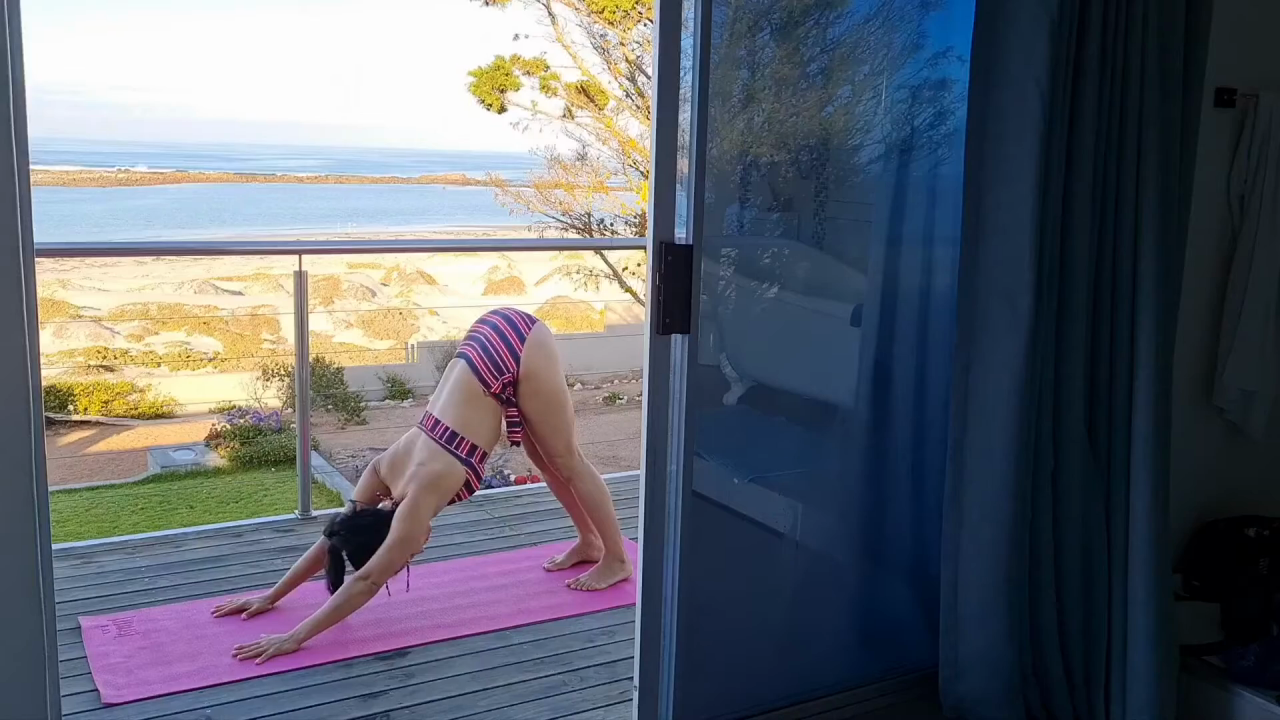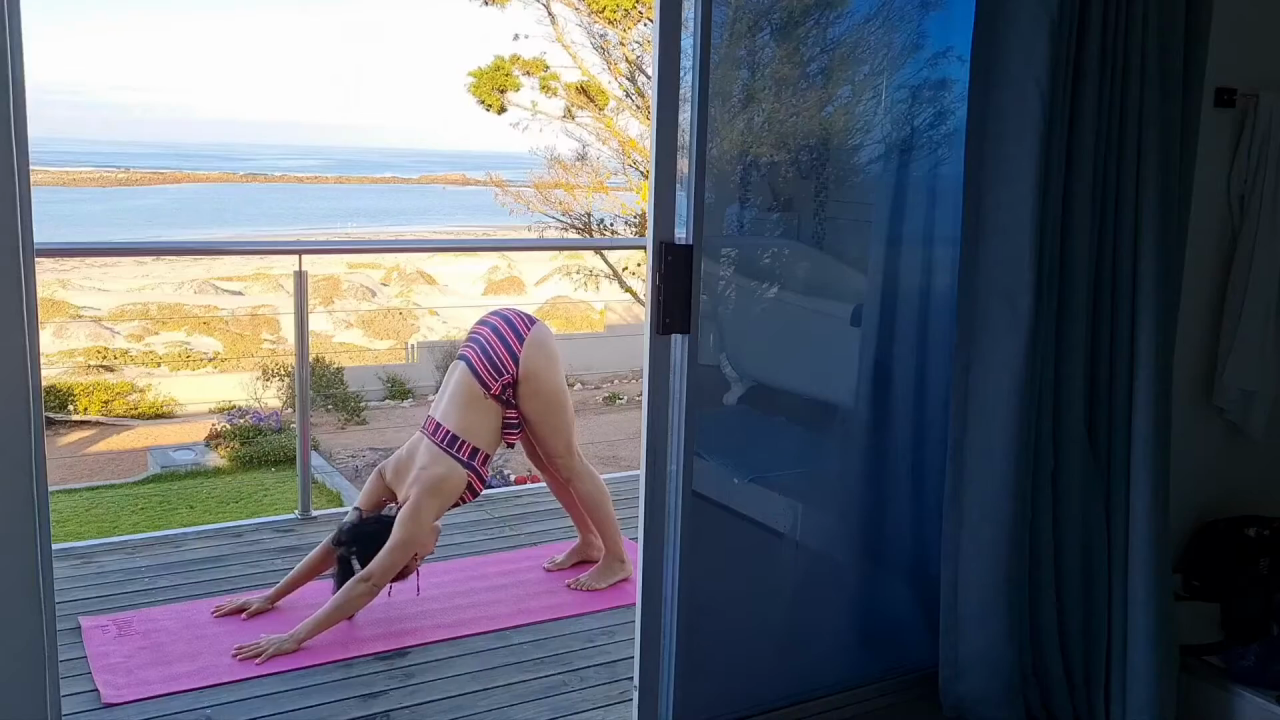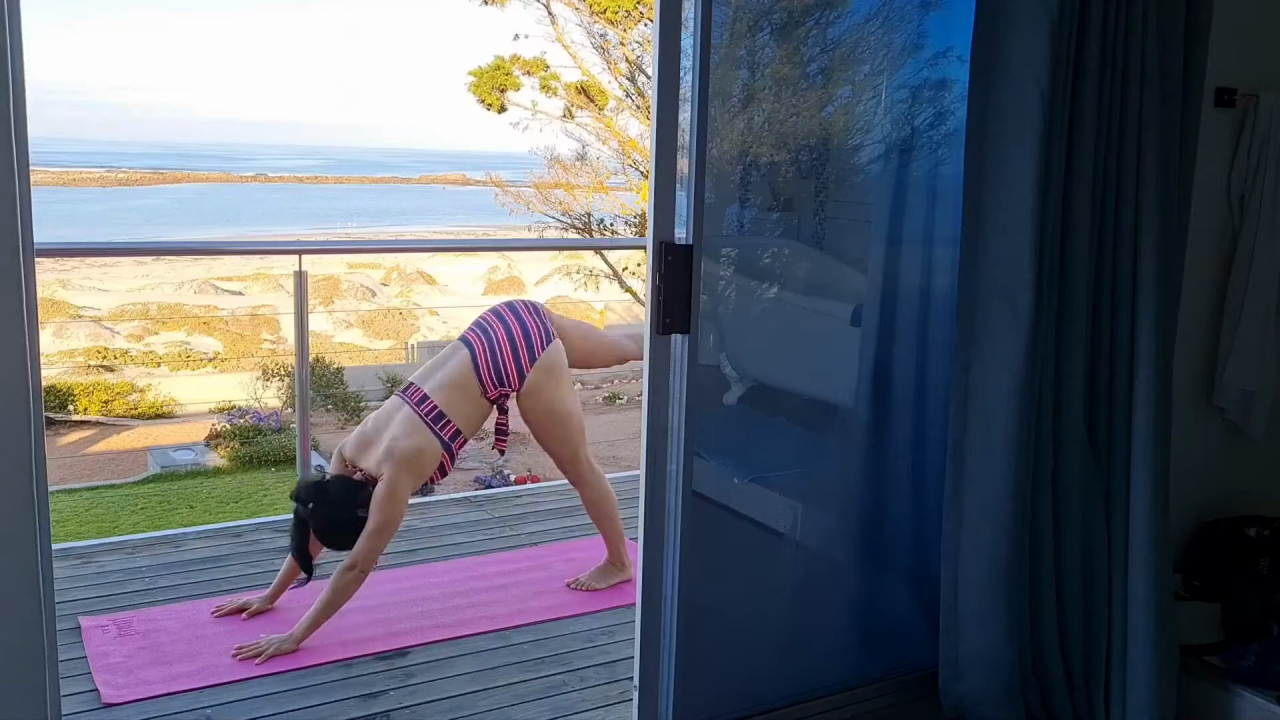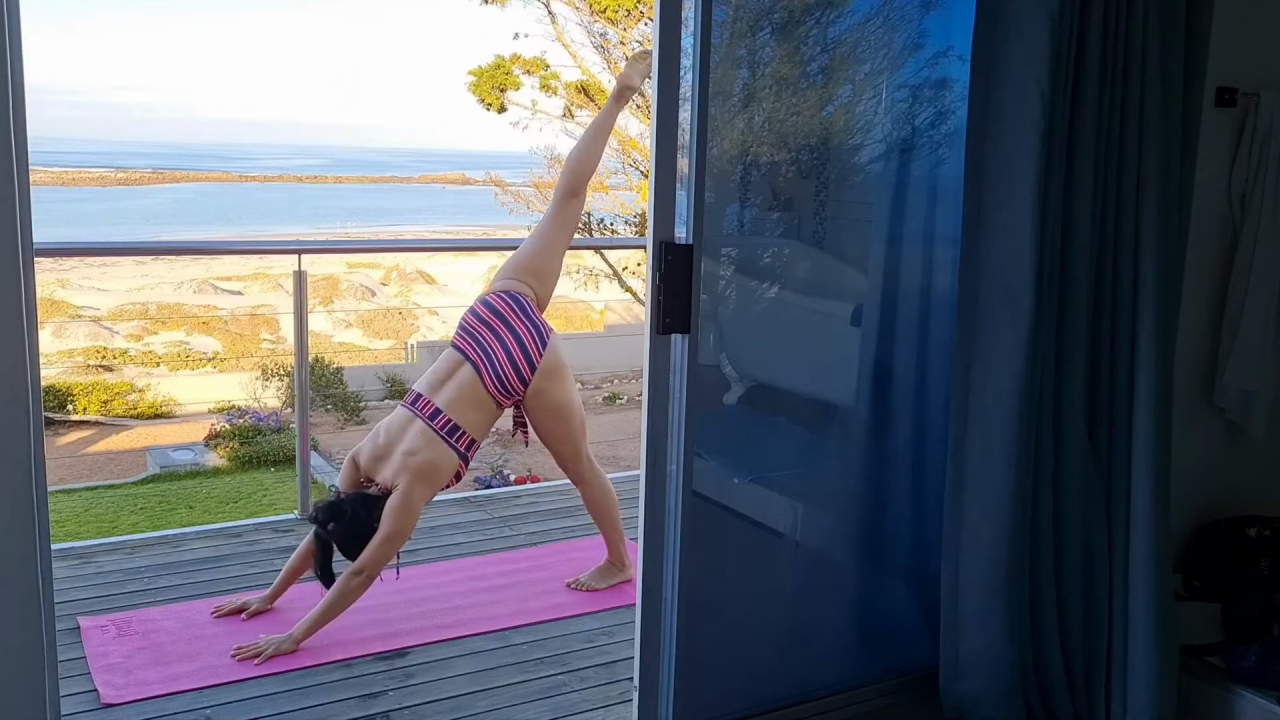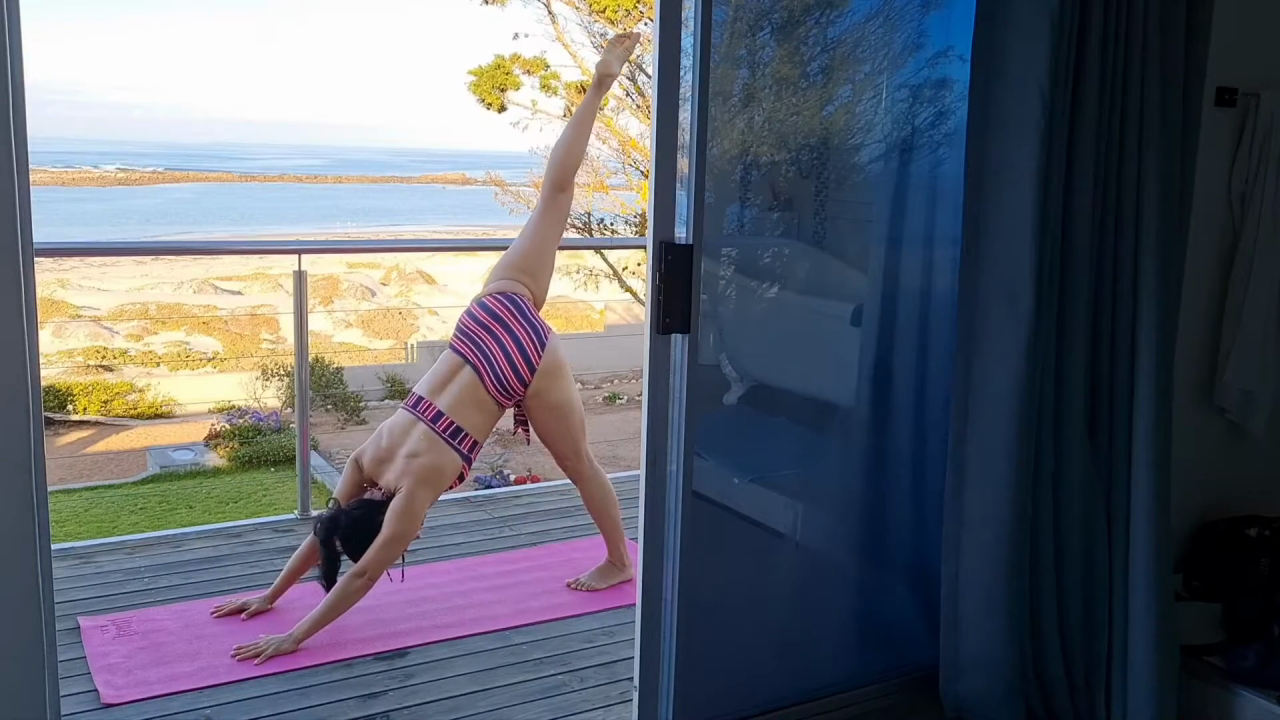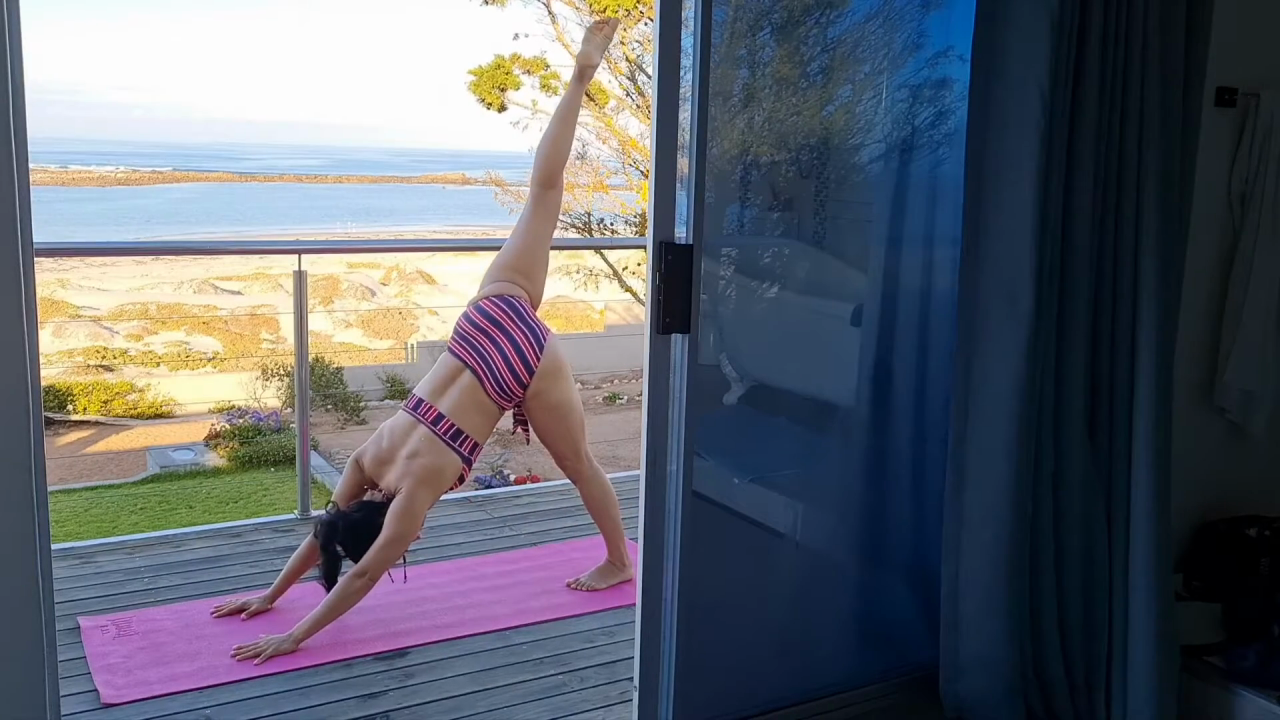
dt=0.4s
person 1, frame 1
left shoulder: (421, 491)
right shoulder: (385, 468)
left elbow: (368, 581)
right elbow: (335, 536)
left wrist: (296, 637)
right wrist: (271, 596)
left hip: (515, 346)
right hip: (494, 339)
left knee: (567, 462)
right knee: (545, 461)
left ankle: (616, 559)
right ankle: (589, 543)
person 1, frame 2
left shoulder: (425, 493)
right shoulder: (393, 473)
left elbow: (369, 581)
right elbow: (339, 541)
left wrist: (295, 637)
right wrist: (271, 597)
left hip: (513, 345)
right hip: (497, 339)
left knee: (565, 462)
right knee: (544, 461)
left ankle: (617, 559)
right ankle: (588, 544)
person 1, frame 3
left shoulder: (395, 471)
right shoulder: (353, 450)
left elbow: (355, 568)
right elbow: (317, 528)
left wrist: (293, 638)
right wrist: (268, 595)
left hip: (518, 351)
right hip: (507, 329)
left knee: (575, 464)
right knee: (616, 350)
left ankle: (619, 561)
person 1, frame 4
left shoulder: (409, 485)
right shoulder: (364, 458)
left elbow: (360, 575)
right elbow: (321, 531)
left wrist: (293, 637)
right wrist: (268, 596)
left hip: (520, 353)
right hip: (497, 318)
left knee: (579, 465)
right knee: (565, 198)
left ankle: (620, 564)
right ankle: (619, 97)
person 1, frame 5
left shoulder: (413, 485)
right shoulder: (370, 459)
left elbow: (362, 576)
right elbow: (325, 528)
left wrist: (293, 637)
right wrist: (267, 595)
left hip: (519, 354)
right hip: (497, 316)
left knee: (577, 464)
right knee: (555, 192)
left ankle: (619, 563)
right ankle: (599, 87)
person 1, frame 6
left shoulder: (412, 487)
right shoulder: (372, 458)
left elbow: (363, 576)
right elbow: (327, 529)
left wrist: (292, 637)
right wrist: (268, 596)
left hip: (519, 352)
right hip: (495, 318)
left knee: (577, 464)
right knee: (544, 190)
left ankle: (620, 563)
right ankle: (579, 78)
